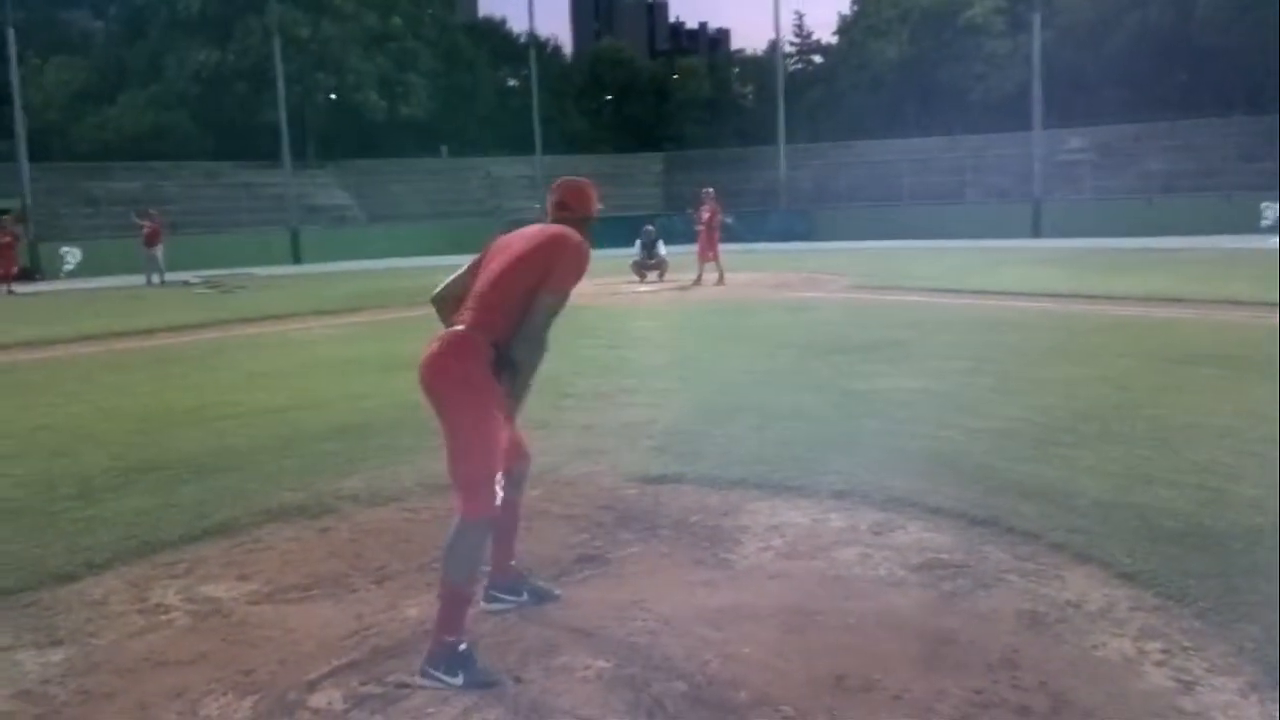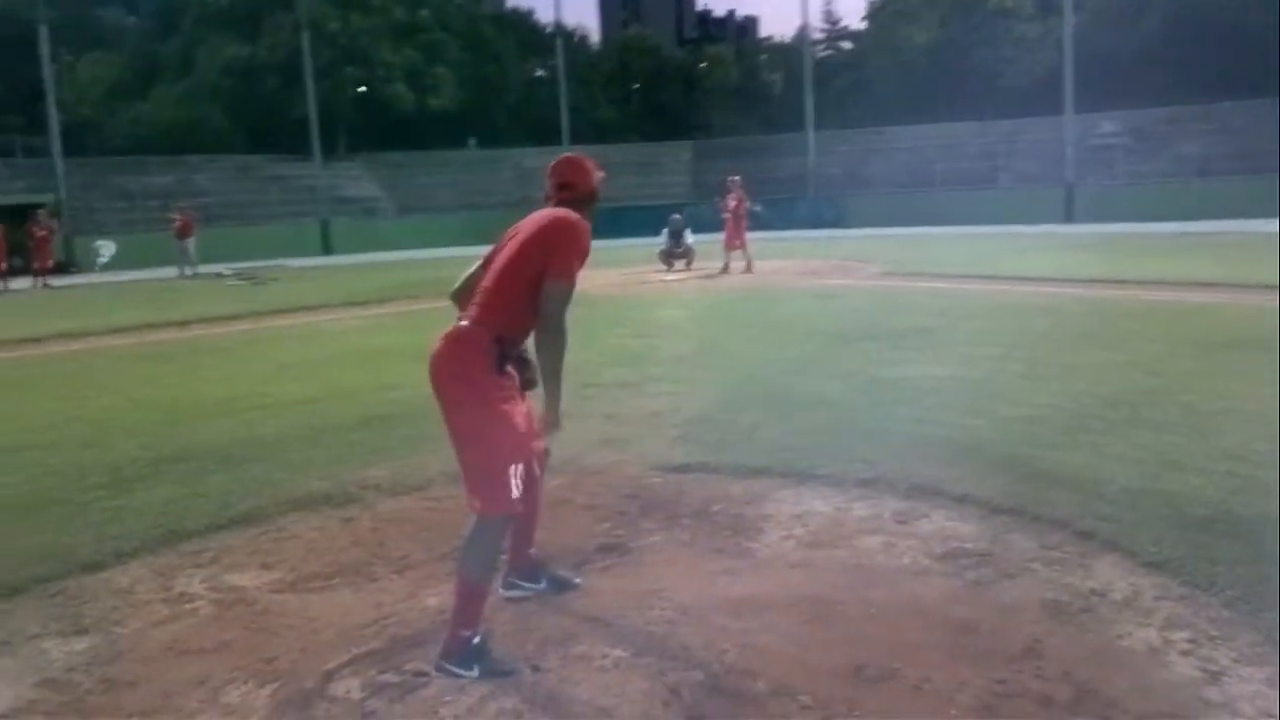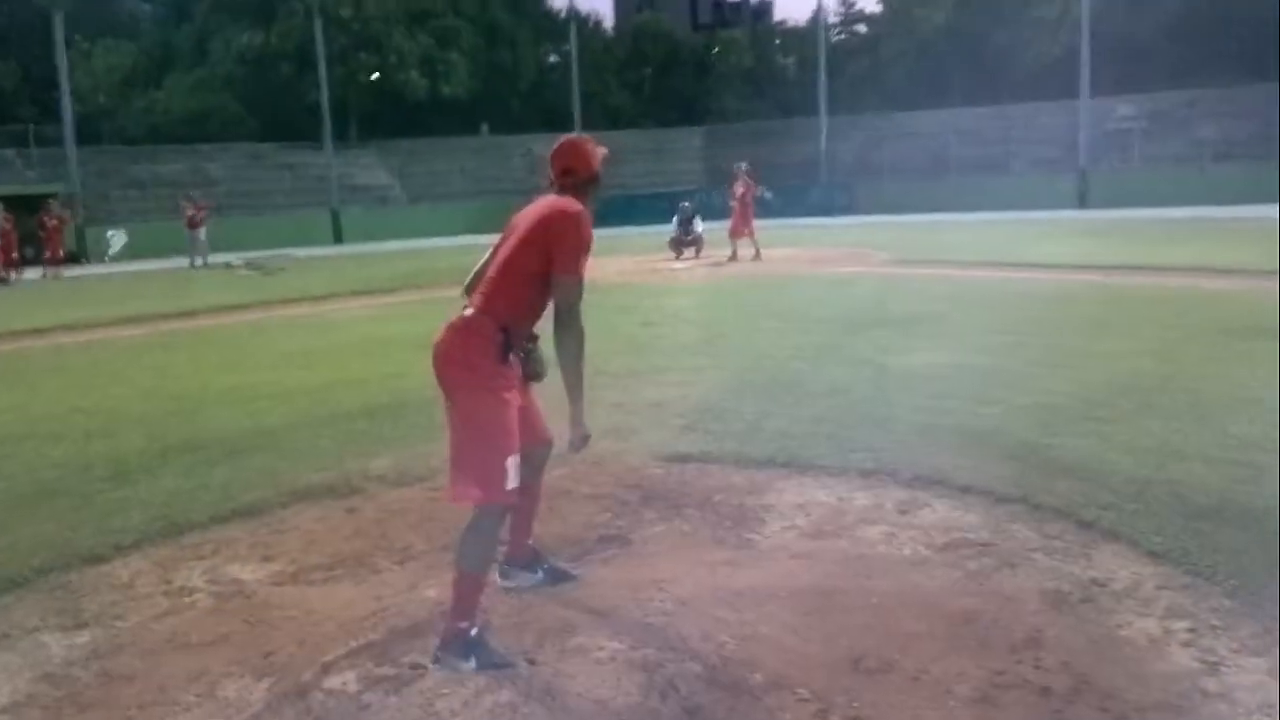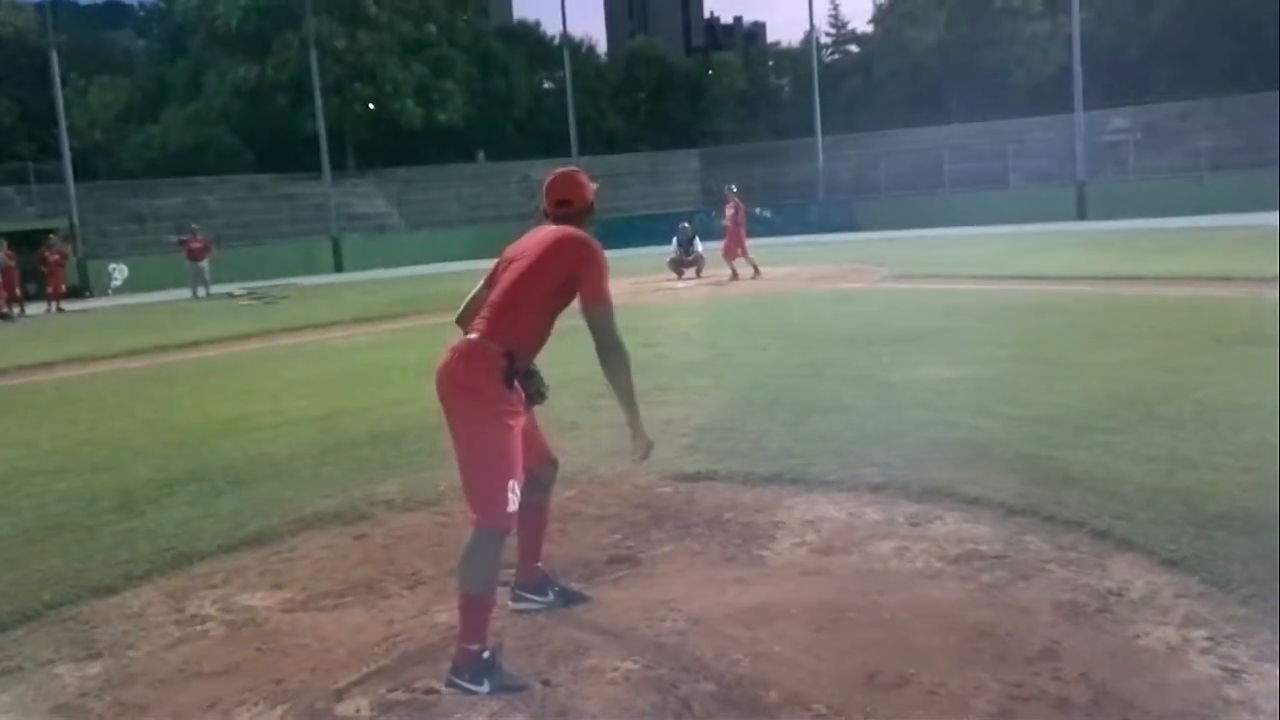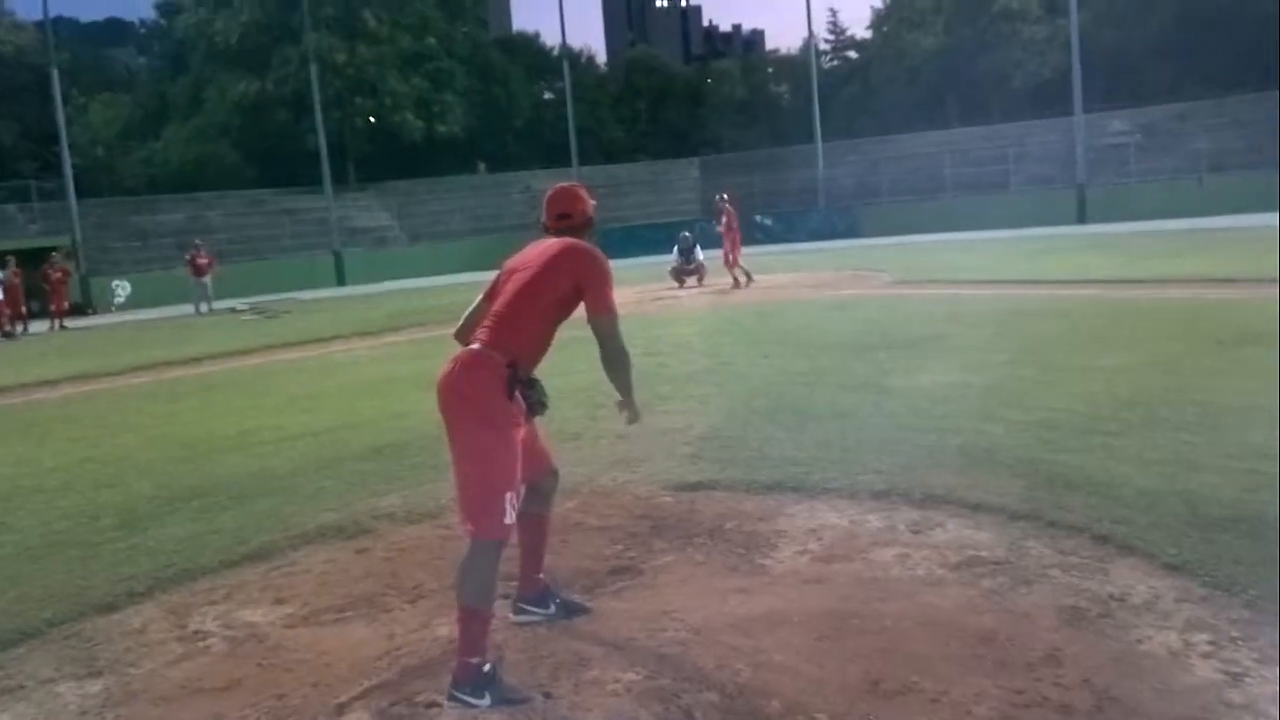
dt=0.3s
person 1, frame 1
left shoulder: (516, 238)
right shoulder: (572, 245)
left elbow: (444, 297)
right elbow: (533, 331)
right wrist: (515, 394)
left hip: (456, 358)
right hip: (469, 367)
left knee: (513, 467)
right knee: (482, 503)
left ankle: (502, 581)
right ankle: (445, 650)
person 1, frame 2
left shoulder: (531, 225)
right shoulder: (571, 229)
left elbow: (462, 293)
right elbow: (550, 321)
right wrist: (552, 401)
left hip: (481, 358)
right hip: (475, 366)
left knee: (529, 460)
right knee: (501, 503)
left ankle: (522, 570)
right ankle: (461, 646)
person 1, frame 3
left shoulder: (537, 212)
right shoulder: (572, 218)
left elbow: (476, 284)
right elbow: (567, 320)
right wrist: (577, 410)
left hip: (485, 347)
right hip: (478, 355)
left knee: (535, 448)
right knee: (495, 494)
left ankle: (519, 560)
right ankle: (458, 636)
person 1, frame 4
left shoulder: (526, 243)
right shoulder: (582, 247)
left elbow: (466, 315)
right elbow: (607, 343)
right wrist: (634, 419)
left hip: (482, 371)
right hip: (481, 380)
left knee: (540, 469)
right knee: (496, 515)
left ankle: (530, 583)
right ankle: (469, 659)
person 1, frame 5
left shoulder: (525, 256)
right shoulder: (586, 258)
left elbow: (464, 330)
right elbow: (611, 347)
right wrist: (628, 398)
left hip: (481, 381)
right hip: (483, 389)
left knee: (540, 480)
right knee: (492, 527)
left ankle: (532, 594)
right ankle: (470, 672)
